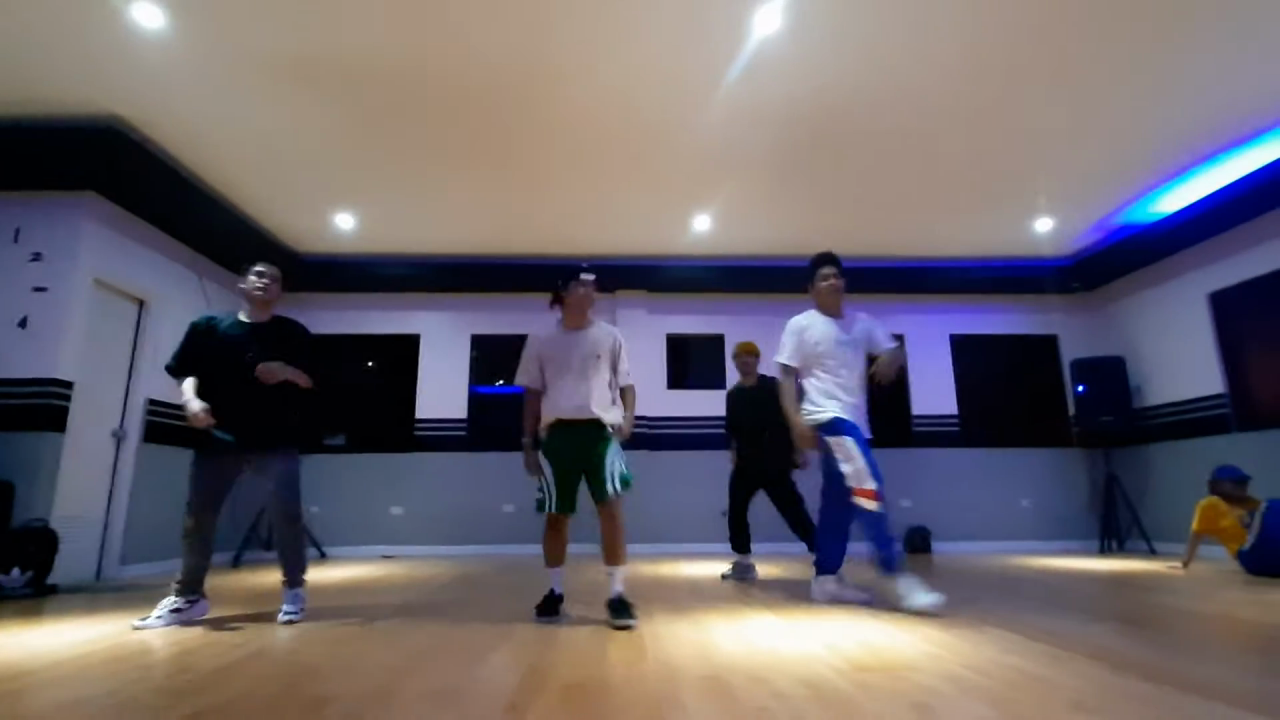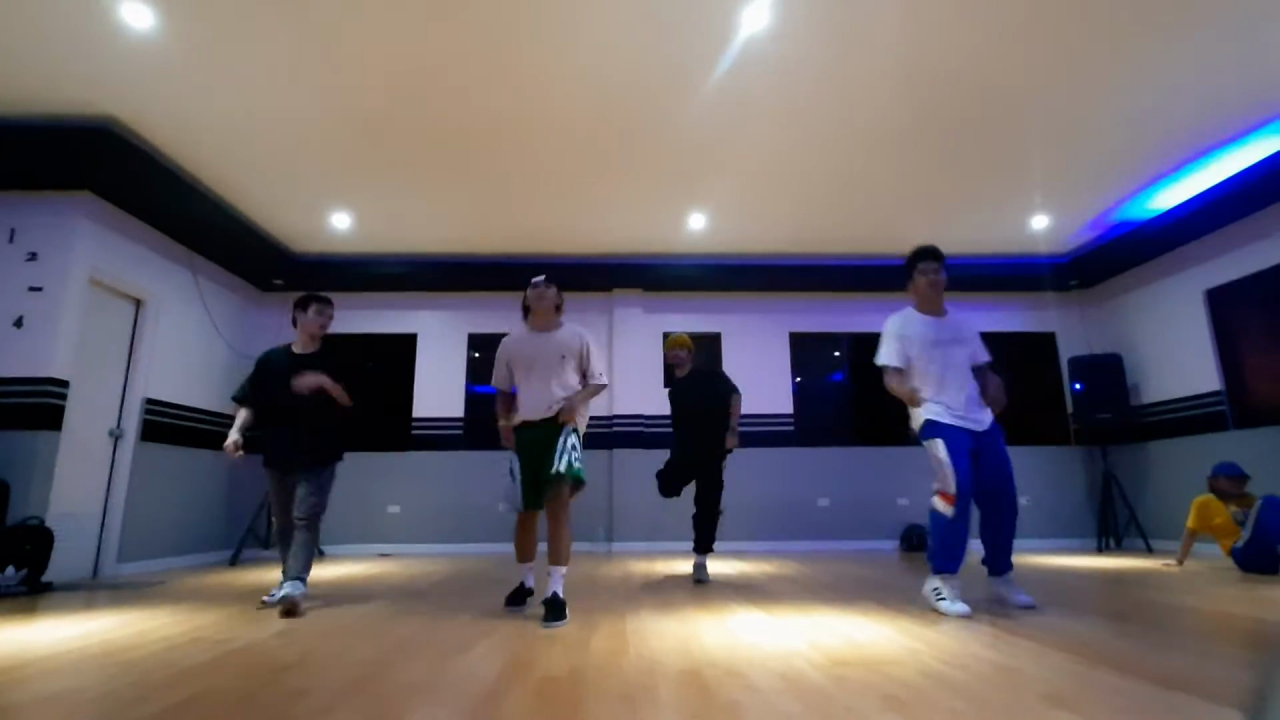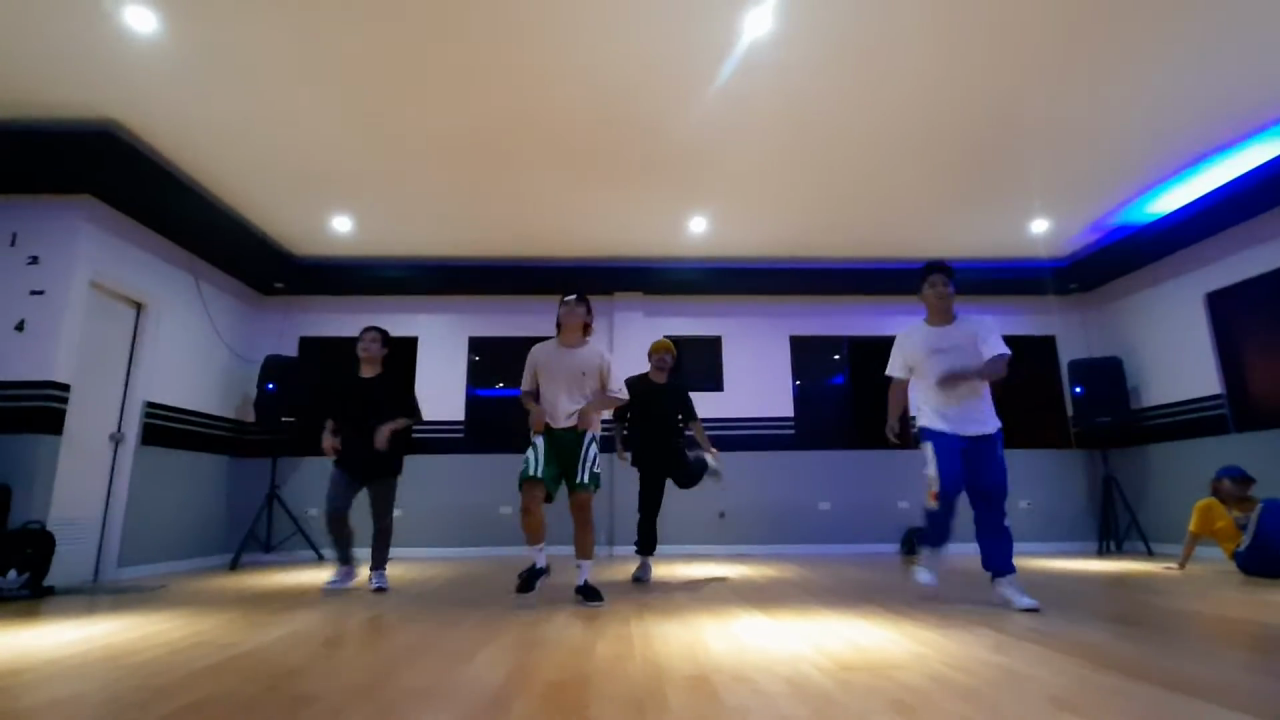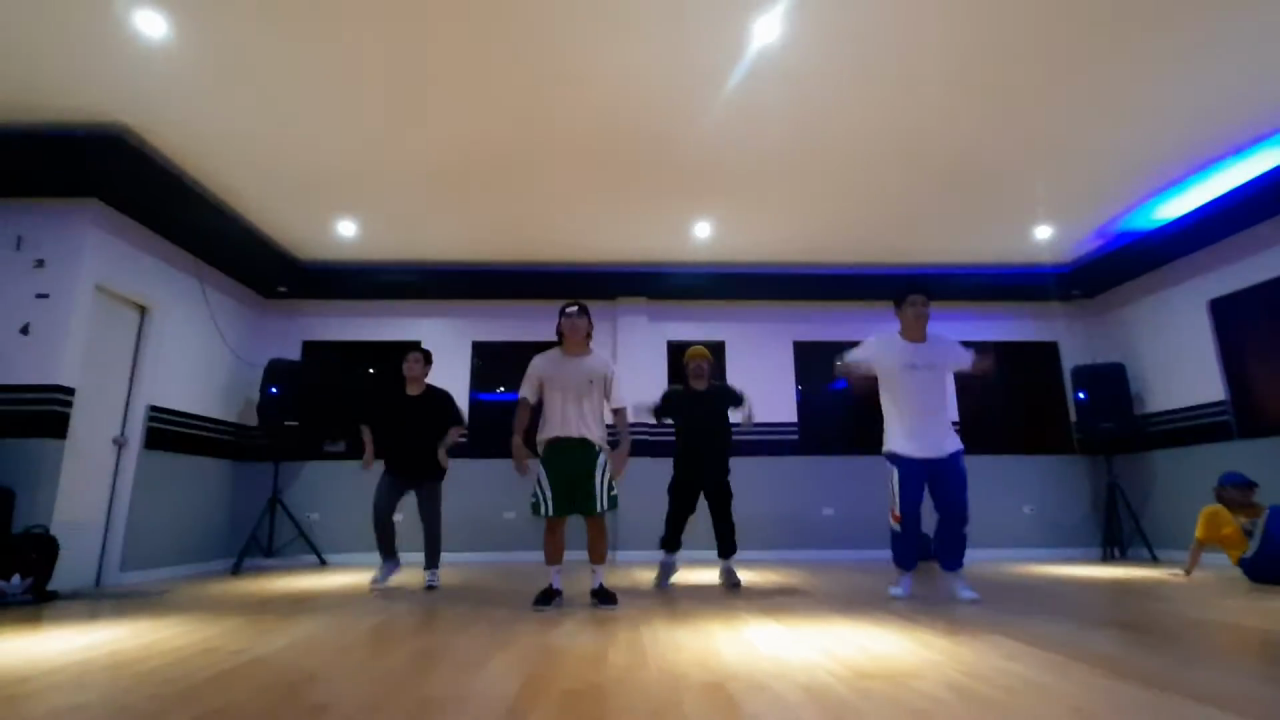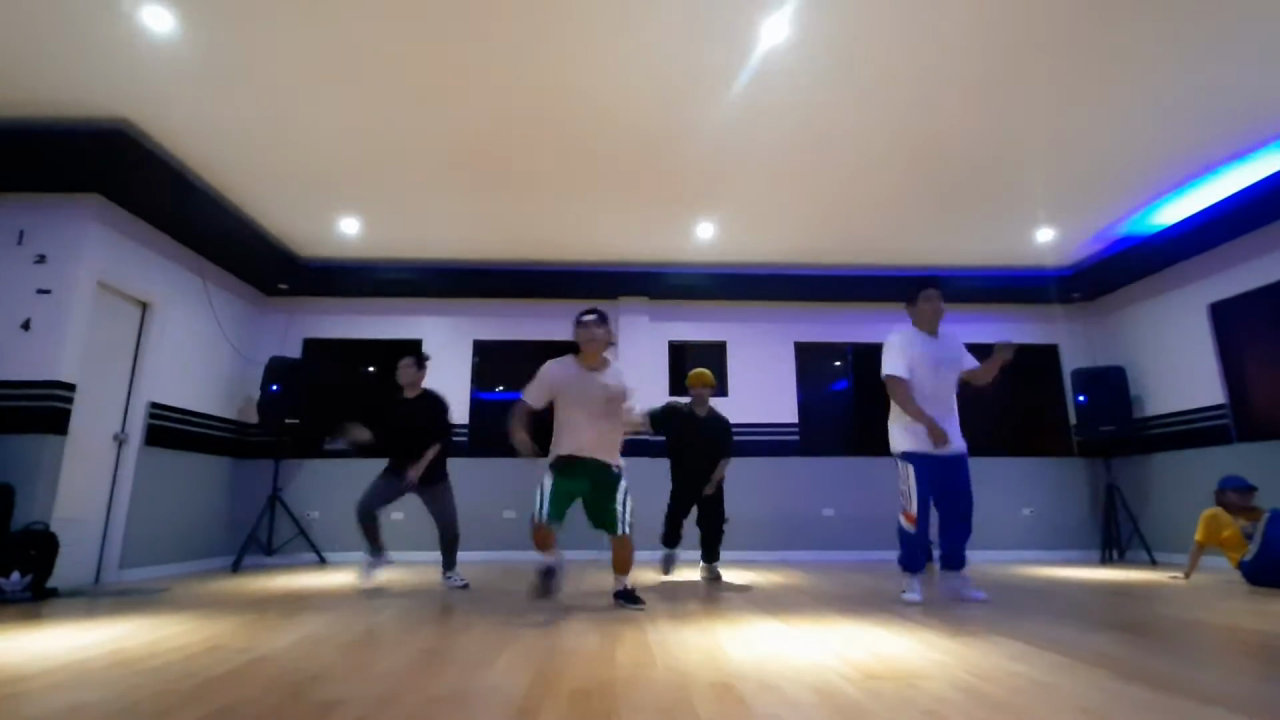
dt=0.7s
person 1, frame 1
left shoulder: (861, 322)
right shoulder: (800, 326)
left elbow: (894, 351)
right elbow: (787, 375)
left wrist: (889, 360)
right wrist: (796, 419)
left hip: (854, 420)
right hip: (830, 418)
left knee: (839, 503)
right knee: (868, 488)
left ankle: (826, 578)
right ankle: (897, 578)
person 1, frame 2
left shoulder: (962, 324)
right shoulder: (899, 325)
left elbow: (982, 367)
right elbow: (891, 376)
left wrist: (994, 387)
right wrist: (912, 395)
left hip: (980, 420)
right hip: (938, 420)
left knee: (1002, 497)
right knee: (955, 489)
left ankle: (1000, 576)
right ankle: (940, 580)
person 1, frame 3
left shoulder: (979, 328)
right shoulder: (907, 338)
left elbow: (1000, 367)
right elbow: (899, 385)
left wrist: (968, 373)
right wrist: (892, 421)
left hip: (983, 427)
right hip: (938, 427)
left knee: (992, 501)
right knee: (945, 486)
left ankle: (1003, 579)
right ankle: (928, 554)
person 1, frame 4
left shoulder: (945, 346)
right shoulder: (880, 346)
left elbow: (976, 367)
right elbow: (846, 367)
left wrist: (984, 360)
right wrist: (849, 367)
left hip: (945, 445)
right hip: (904, 447)
left knee: (956, 512)
right knee: (906, 512)
left ankle: (951, 572)
right ankle: (904, 574)
person 1, frame 5
left shoulder: (952, 343)
right shoulder: (899, 341)
left elbow: (979, 377)
right elbow: (896, 388)
left wrist: (997, 360)
right wrist: (928, 422)
left hip: (950, 443)
right hip: (914, 442)
left knee: (959, 512)
right knee: (915, 511)
left ankle: (953, 575)
right ankle: (912, 577)
person 2, frame 1
left shoulder: (609, 336)
right shoulder: (540, 342)
left elbow: (625, 384)
right elbow: (532, 394)
left wrist: (628, 418)
right wrist: (528, 442)
left hip: (600, 430)
right hip: (558, 432)
left knee: (610, 508)
right knee: (556, 516)
left ankle: (617, 594)
right ankle: (554, 592)
person 2, frame 2
left shoulder: (578, 338)
right shoulder: (510, 344)
left elbow: (598, 381)
right elbow: (503, 390)
left wrist: (577, 401)
right wrist: (503, 420)
left hip: (564, 427)
right hip: (525, 431)
left knee: (558, 506)
right knee: (527, 513)
left ankle: (555, 593)
right ankle: (526, 583)
person 2, frame 3
left shoulder: (598, 356)
right shoulder: (539, 352)
left elbow: (619, 395)
right elbow: (527, 391)
left wrist: (592, 407)
right wrist: (534, 408)
left hip: (582, 435)
right hip: (546, 433)
left knee: (582, 505)
right knee: (530, 497)
left ankle: (583, 581)
right ankle: (538, 563)
person 2, frame 4
left shoulder: (603, 366)
right shoulder: (543, 362)
left elbow: (617, 407)
right elbow: (526, 401)
left wrist: (624, 444)
right wrist: (517, 438)
left hip: (591, 447)
right hip: (553, 447)
left knee: (596, 519)
right knee: (553, 519)
left ankle: (598, 585)
right ankle: (554, 586)
person 2, frame 5
left shoulder: (618, 378)
right shoulder: (555, 370)
left elbow: (627, 421)
right elbow: (526, 404)
left wrist: (628, 419)
right wrist: (518, 430)
left hip: (606, 467)
right hip: (566, 463)
left knee: (621, 538)
right knee: (542, 528)
left ankle: (622, 588)
right ankle: (550, 564)
person 3, frame 1
left shoulder: (293, 334)
right shoulder: (209, 328)
left elbow: (309, 382)
right elbow: (186, 372)
left wrist: (286, 371)
right wrist: (191, 399)
left hip: (275, 438)
right hip: (218, 437)
left knee: (286, 508)
right knee: (198, 514)
left ankle: (293, 587)
right ankle: (188, 597)
person 3, frame 2
left shoulder: (333, 362)
right shoulder: (271, 360)
left elbow: (348, 402)
right elbow: (250, 401)
left wrist: (325, 382)
right wrist: (236, 431)
left hip: (319, 455)
right hip: (278, 454)
left knee: (306, 515)
right knee: (283, 520)
left ankle: (295, 583)
right ankle: (290, 578)
person 3, frame 3
left shoulder: (395, 384)
right shoulder: (346, 385)
left elbow: (409, 417)
right elbow: (333, 416)
left wrist: (390, 427)
right wrist: (328, 434)
left hip: (384, 462)
right hip: (348, 460)
left knee: (381, 519)
right knee: (334, 511)
left ankle: (378, 571)
right ankle: (345, 566)
person 3, frame 4
left shoulder: (439, 398)
right shoulder: (390, 400)
left elbow: (457, 425)
right elbow: (368, 425)
left wrist: (443, 446)
right wrist: (369, 449)
left hip: (428, 469)
right hip: (395, 467)
left knee: (431, 520)
right knee: (381, 511)
left ankle: (432, 570)
right ankle: (389, 562)
person 3, frame 5
left shoulder: (433, 402)
right shoulder: (395, 406)
left elbow: (440, 438)
right elbow: (381, 437)
left wrist: (421, 466)
right wrist: (361, 434)
left hip: (431, 474)
right hip: (397, 471)
left knee: (449, 526)
right knee: (364, 508)
left ankle: (449, 571)
right ankle: (376, 554)
person 4, frame 1
left shoulder: (772, 386)
right shoulder: (733, 394)
left wrist: (798, 451)
right wrist: (734, 451)
left hip: (774, 461)
right hip: (746, 462)
left knee: (792, 510)
right knee: (736, 511)
right ankle: (744, 562)
person 4, frame 2
left shoulder: (708, 376)
right shoulder: (674, 390)
left elbow: (735, 396)
left wrist: (732, 430)
right wrist: (677, 449)
left hip: (712, 449)
right hip: (685, 451)
left knee: (708, 505)
right knee: (666, 485)
left ankle: (701, 560)
person 4, frame 3
left shoulder: (677, 391)
right shoulder: (632, 385)
left elbow: (692, 422)
right elbow: (619, 418)
left wrist: (708, 448)
right wrist: (620, 443)
left hip: (673, 449)
right hip: (646, 455)
left knee: (688, 477)
right knee: (648, 508)
left ankle: (706, 462)
right ankle: (644, 561)
person 4, frame 4
left shoulder: (720, 392)
right shoulder: (675, 395)
left elbow: (740, 399)
right elbow: (658, 414)
left wrist: (747, 412)
left hip: (716, 465)
right hip: (686, 464)
left knee: (722, 514)
right knee: (677, 511)
left ankle: (727, 567)
right ankle: (668, 559)
person 4, frame 5
left shoulder: (720, 422)
right shoulder: (674, 413)
left elbow: (725, 456)
right elbow: (647, 420)
left wrist: (714, 481)
left hip: (710, 485)
right hip: (683, 482)
left knee: (713, 526)
right knee: (674, 518)
left ankle: (709, 565)
right ankle: (670, 551)
